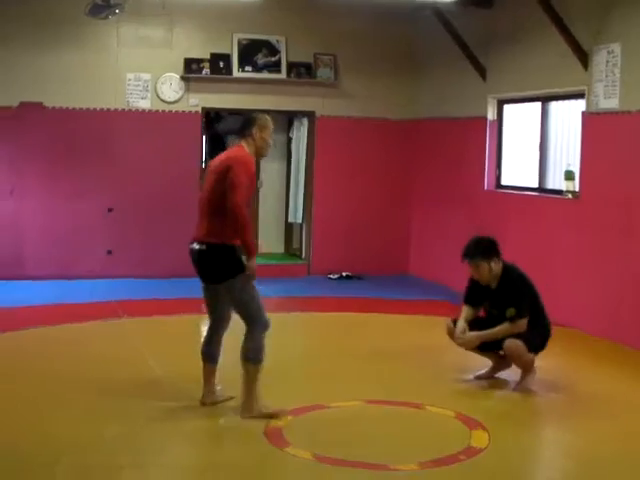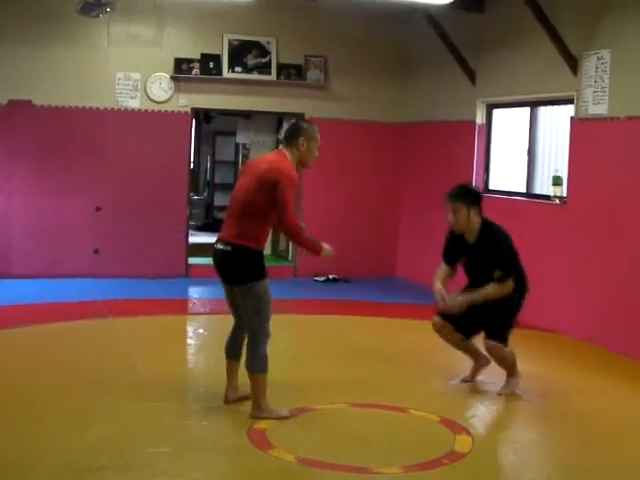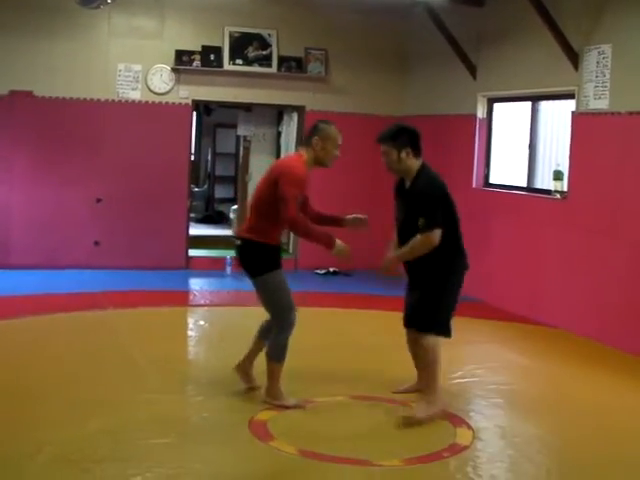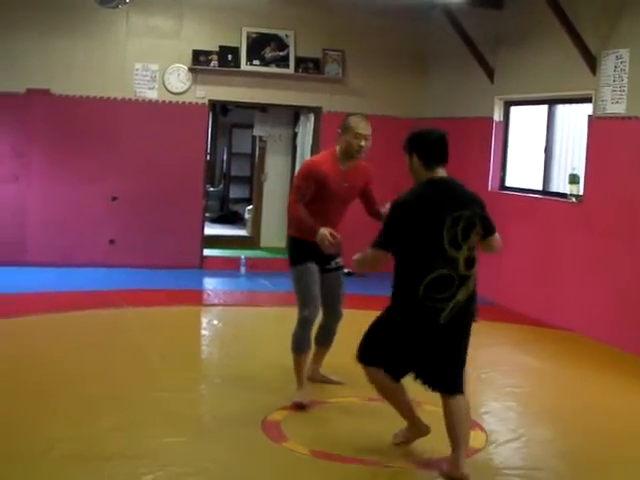
dt=0.7s
person 1, frame 1
left shoulder: (224, 159)
right shoulder: (242, 161)
right elbow: (237, 209)
left wrist: (242, 247)
right wrist: (251, 253)
left hip: (203, 249)
right hip: (220, 253)
left knee: (219, 322)
right knee: (258, 323)
left ankle: (209, 391)
right ankle: (251, 401)
person 1, frame 2
left shoulder: (259, 162)
right shoulder: (284, 172)
right elbow: (288, 224)
left wrist: (296, 228)
right wrist: (318, 248)
left hip: (225, 250)
right hip: (244, 256)
left knee: (243, 323)
right knee: (259, 333)
left ankle: (231, 387)
right ankle: (260, 406)
person 1, frame 3
left shoulder: (293, 168)
right shoulder: (293, 170)
left elbow: (306, 213)
right elbow: (293, 220)
left wrist: (344, 221)
right wrist: (330, 242)
left hip: (258, 246)
right hip: (258, 248)
left knee: (280, 314)
right knee: (286, 320)
left ankle: (246, 365)
right ankle: (273, 392)
person 1, frame 4
left shoulder: (363, 172)
right shoulder: (315, 166)
left elbow: (372, 209)
right elbow: (294, 206)
left wrist: (388, 214)
right wrist: (315, 230)
left hip: (331, 247)
right hip: (304, 245)
left knee: (334, 314)
right knee: (309, 314)
left ankle: (314, 369)
right ankle: (301, 387)
person 2, frame 1
left shoulder: (516, 282)
right shoulder: (477, 279)
left elbow: (518, 325)
right elbow: (470, 307)
left wrist: (479, 337)
right wrist: (462, 323)
left hip: (532, 330)
left knee: (511, 346)
right knee: (453, 329)
left ankle: (528, 370)
right ankle: (499, 361)
person 2, frame 2
left shoulder: (497, 239)
right shoulder: (456, 234)
left elbow: (506, 286)
right elbow: (448, 264)
left wrist: (466, 299)
right wrist: (439, 285)
left hip: (508, 293)
right hip: (478, 289)
left knee: (492, 342)
right knee: (441, 322)
left ankle: (513, 375)
right ankle: (480, 359)
person 2, frame 3
left shoulder: (428, 188)
right shoulder: (403, 184)
left elbow: (430, 238)
left wrist: (396, 256)
right wrist: (397, 254)
left hip: (444, 268)
right hip: (421, 268)
left knee: (425, 329)
right knee: (413, 326)
left ankle: (429, 399)
right ankle: (424, 382)
person 2, frame 4
left shoulder: (408, 204)
right shoulder: (472, 200)
left elbow: (377, 258)
right elbow: (493, 245)
left wrist: (359, 262)
left hip: (414, 308)
right hip: (458, 310)
left knee: (373, 359)
right knee: (452, 387)
left ankle: (415, 422)
